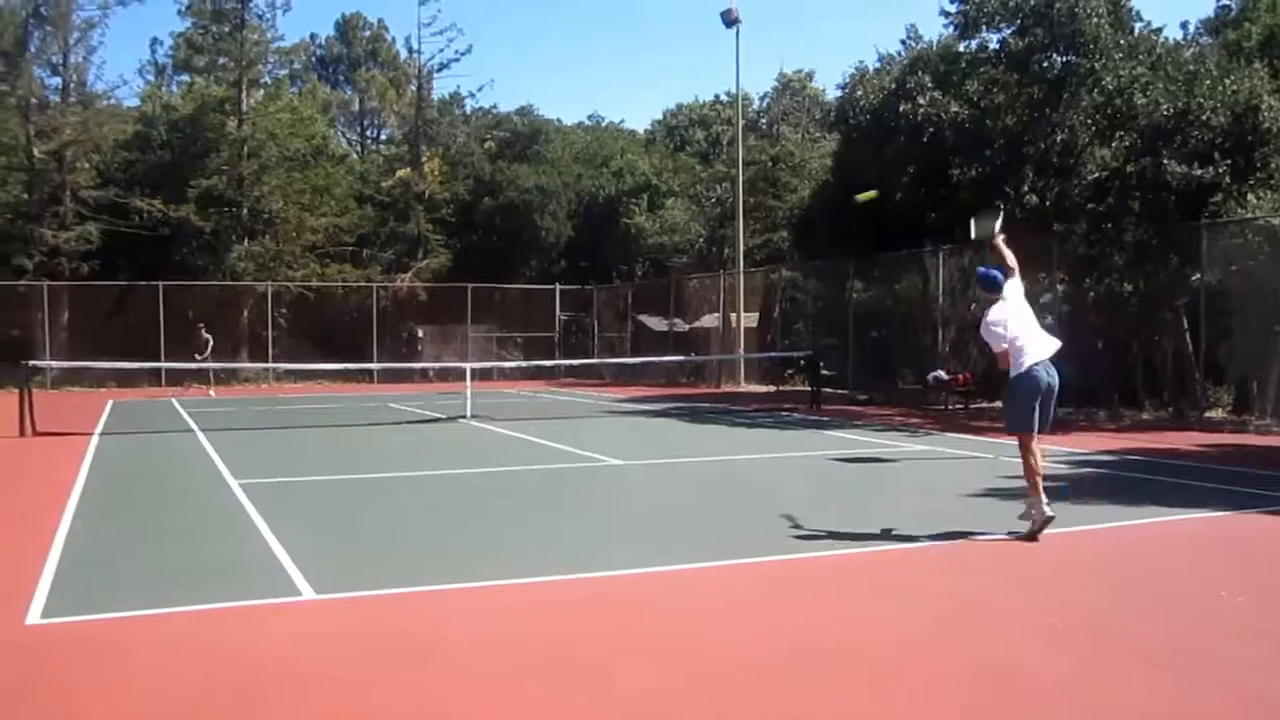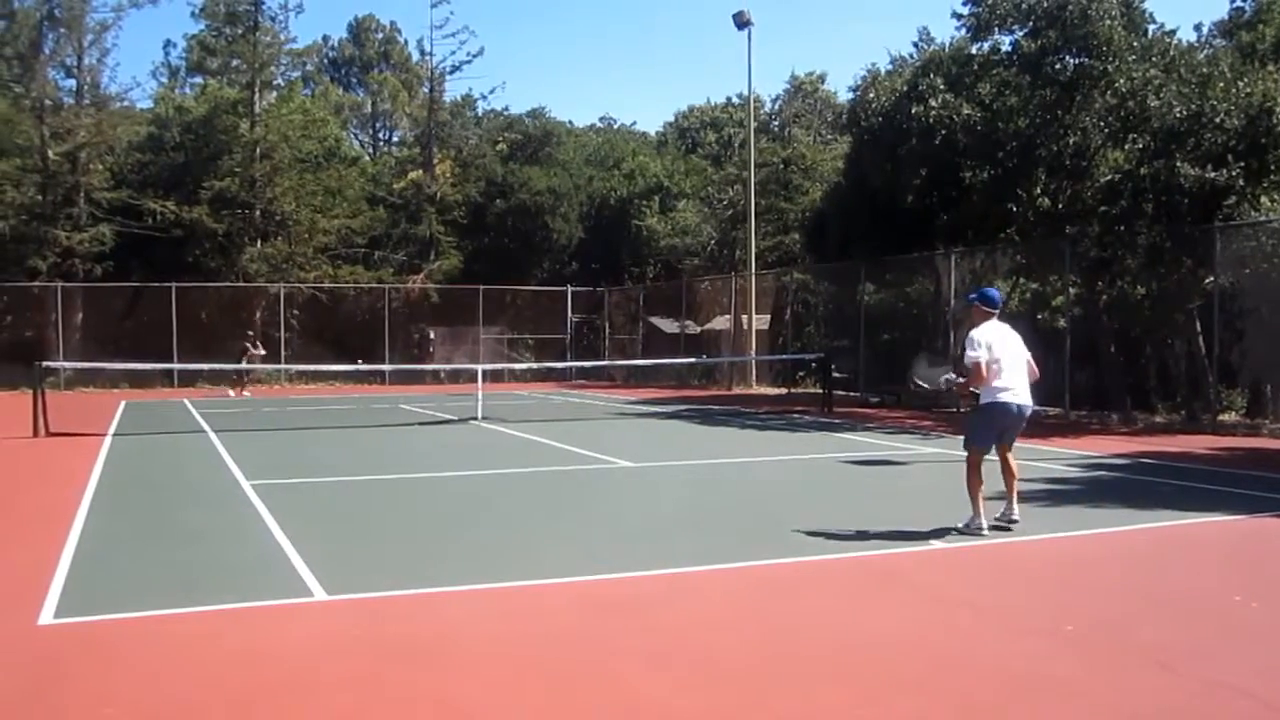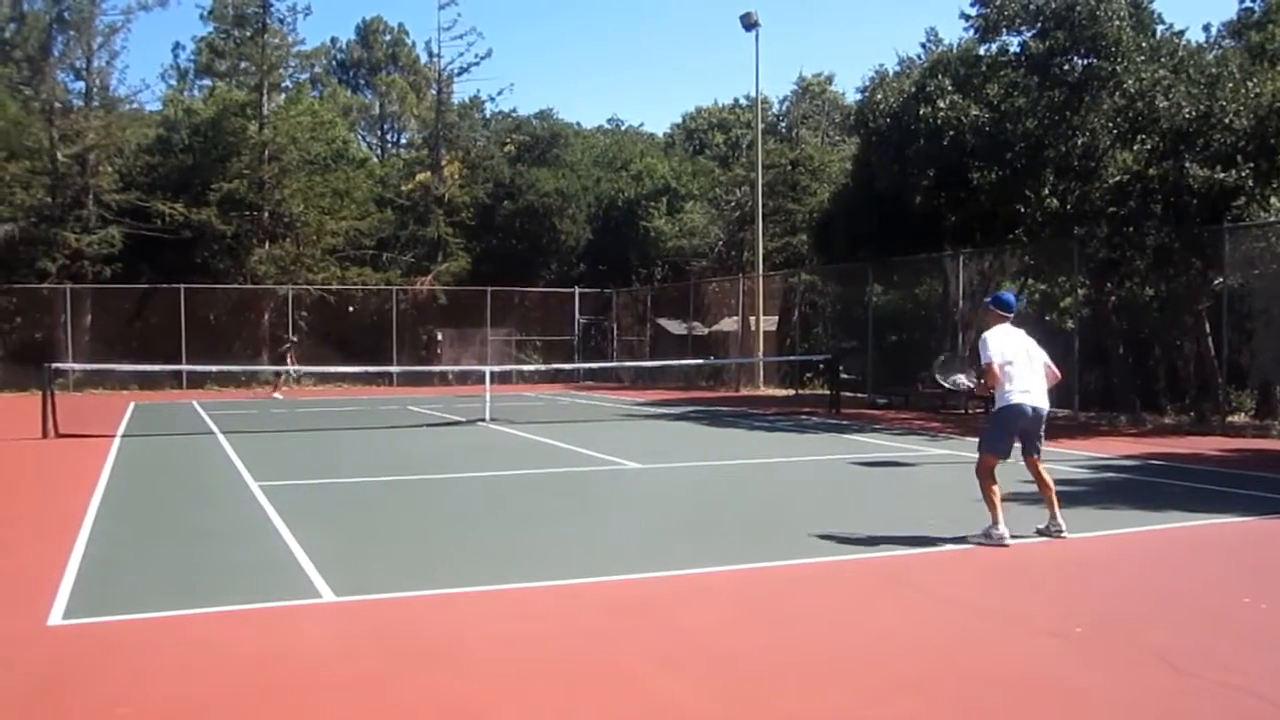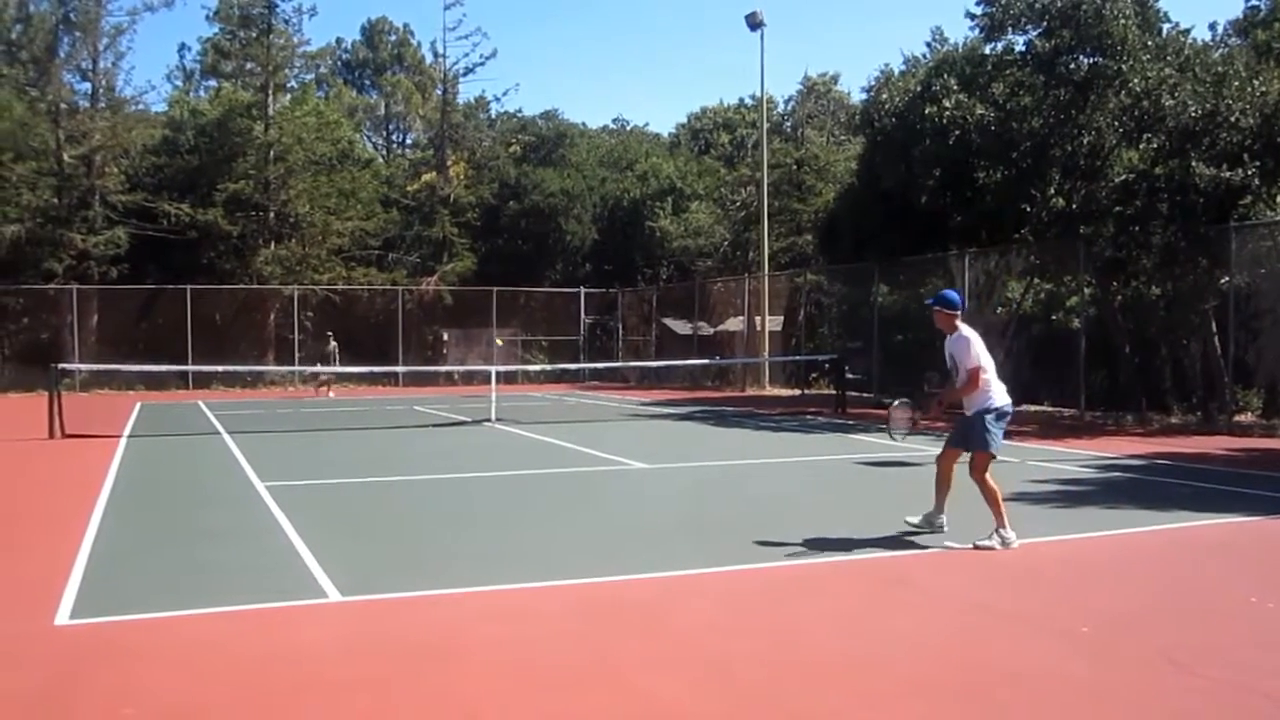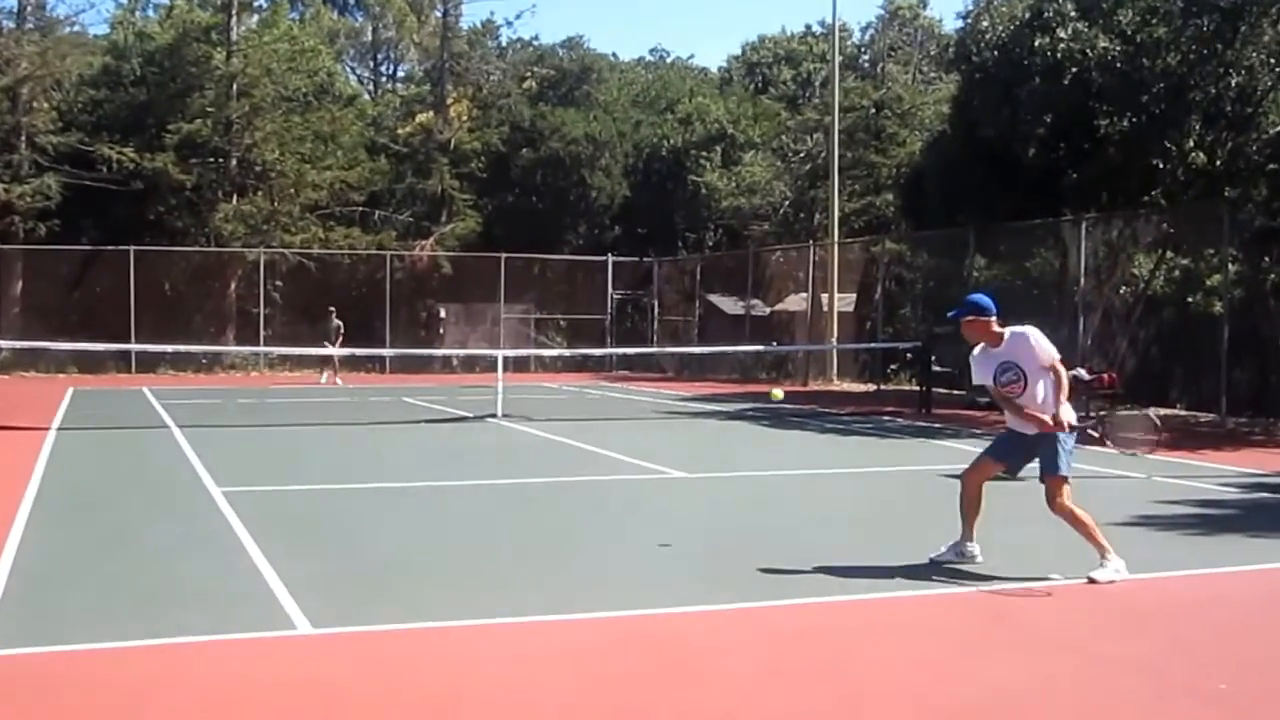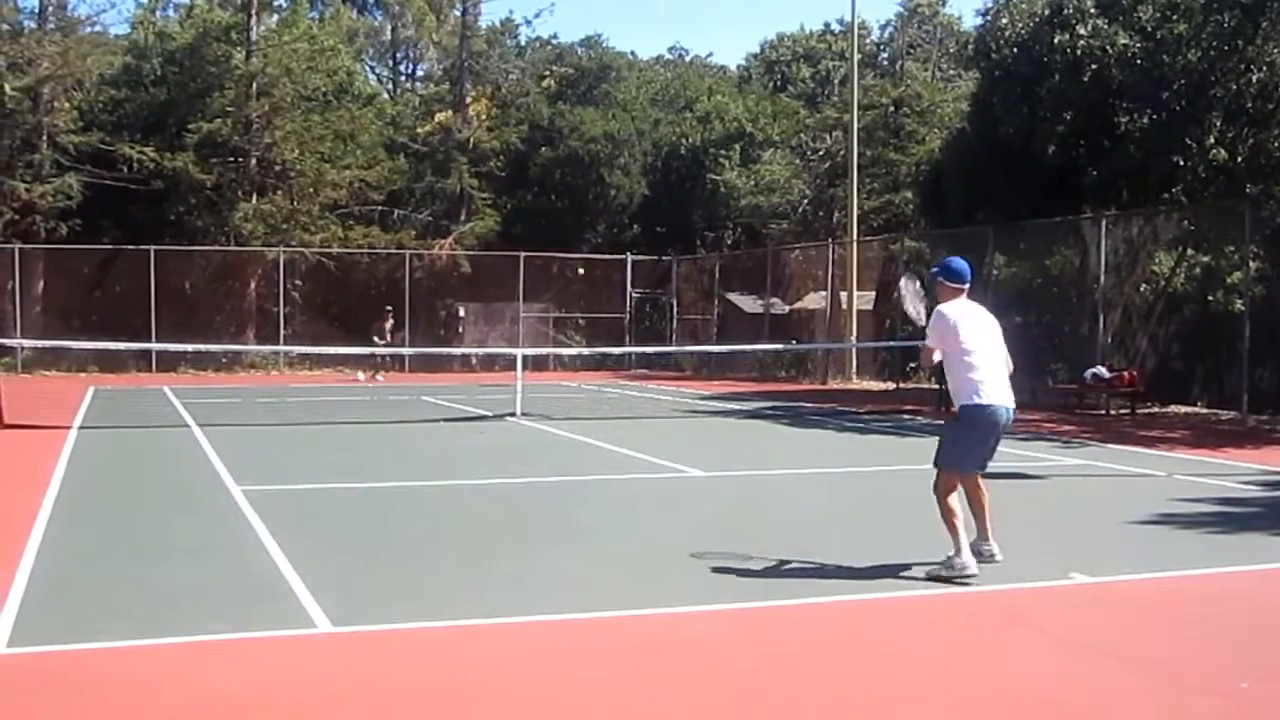
dt=0.7s
person 1, frame 1
left shoulder: (990, 319)
right shoulder: (1012, 295)
left elbow: (1003, 360)
right elbow: (1013, 267)
right wrist: (999, 244)
left hip: (1027, 377)
right hip: (1048, 373)
left knee: (1027, 444)
right knee: (1029, 441)
left ankle: (1040, 508)
right ankle: (1036, 502)
person 1, frame 2
left shoulder: (977, 335)
right shoulder: (1012, 334)
left elbow: (979, 375)
right elbow: (1034, 373)
left wrist: (965, 385)
left hip: (996, 404)
right hip: (1024, 404)
left knee: (974, 460)
right knee: (1004, 452)
left ankle: (978, 520)
right ankle: (1011, 508)
person 1, frame 3
left shoulder: (990, 337)
right shoulder: (1026, 338)
left elbow: (993, 376)
right elbow: (1055, 375)
left wrist: (984, 387)
left hip: (1012, 407)
right hip: (1039, 407)
left knee: (985, 468)
right knee: (1033, 465)
left ankle: (997, 528)
right ankle: (1056, 522)
person 1, frame 4
left shoulder: (967, 338)
right shoulder: (951, 340)
left elbow: (974, 382)
left wrist: (943, 400)
right wrist: (944, 400)
left hip: (992, 408)
right hip: (975, 410)
left knee: (978, 470)
right knee: (944, 460)
left ankle: (1005, 533)
right ankle: (937, 516)
person 1, frame 5
left shoulder: (1027, 337)
right shoulder: (979, 356)
left elbow: (1059, 373)
right elbow: (1005, 400)
left wrist: (1060, 409)
right wrist: (1035, 418)
left hip: (1054, 428)
right hip: (1019, 430)
left knee: (1057, 501)
right knee: (971, 477)
left ankle: (1111, 560)
right ankle: (966, 546)
person 1, frame 6
left shoulder: (945, 312)
right shoulder: (985, 315)
left elbow: (927, 357)
right elbow: (1007, 366)
left wrist: (937, 354)
left hip: (977, 407)
right hip: (1003, 405)
left knee: (945, 486)
right knee: (968, 475)
left ankle: (962, 557)
right ankle: (984, 544)
